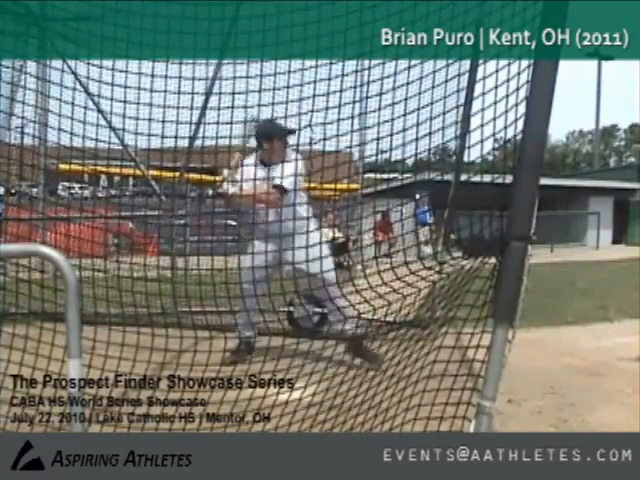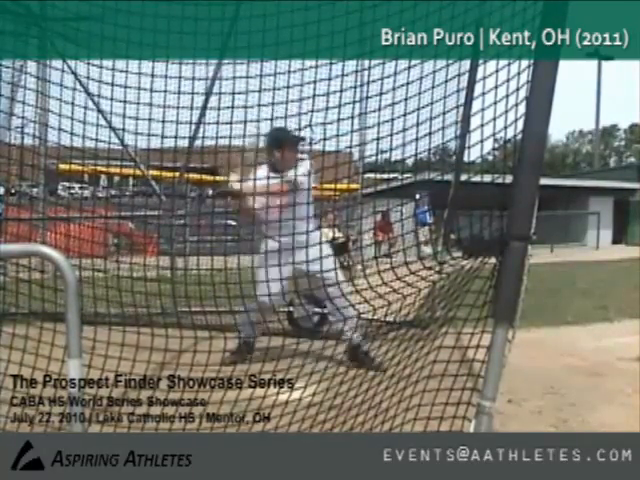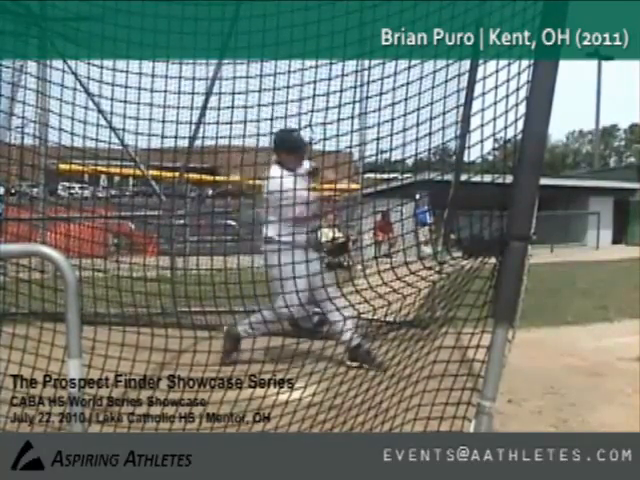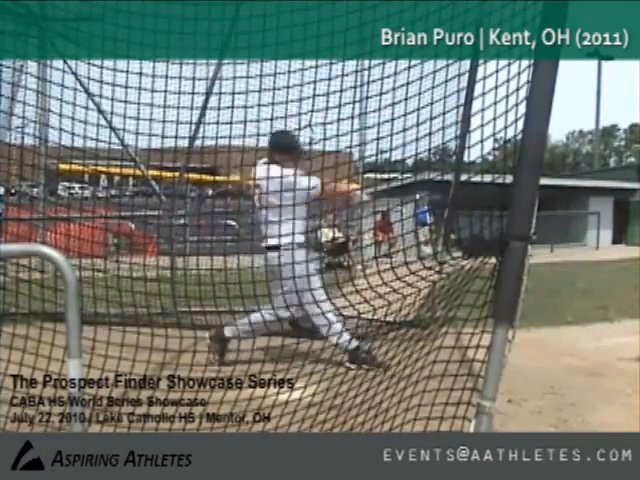
dt=0.1s
person 1, frame 1
left shoulder: (292, 162)
right shoulder: (248, 166)
left elbow: (272, 197)
right elbow: (244, 202)
left wrist: (238, 193)
left hip: (304, 236)
right hip: (267, 238)
left knee: (329, 287)
right knee: (249, 289)
left ankle: (354, 338)
right ankle: (245, 342)
person 1, frame 2
left shoulder: (303, 167)
right shoulder: (258, 174)
left elbow: (284, 189)
right elbow: (255, 213)
left wrist: (247, 189)
left hip: (308, 239)
right hip: (275, 243)
left knee: (333, 289)
right knee: (265, 298)
left ankle: (355, 346)
right ankle: (246, 342)
person 1, frame 3
left shoulder: (303, 167)
right shoulder: (277, 179)
right elbow: (306, 214)
left hip: (303, 244)
right hip: (284, 248)
left knee: (326, 297)
right knee: (290, 305)
left ankle: (354, 346)
right ankle: (236, 334)
person 1, frame 4
left shoulder: (261, 168)
right shoulder: (285, 178)
right elbow: (327, 191)
right wrist: (347, 192)
left hip: (294, 247)
right hip: (286, 249)
left knee: (314, 302)
right knee: (287, 307)
left ankle: (351, 347)
right ankle: (225, 334)
